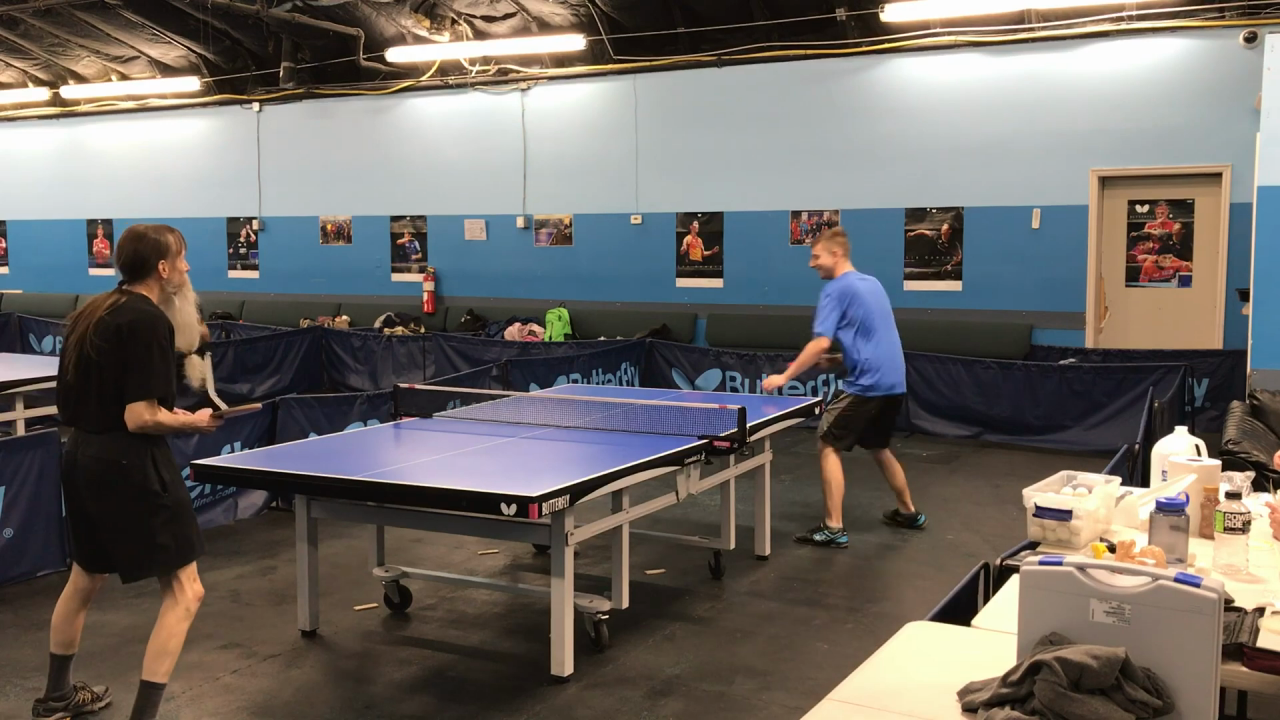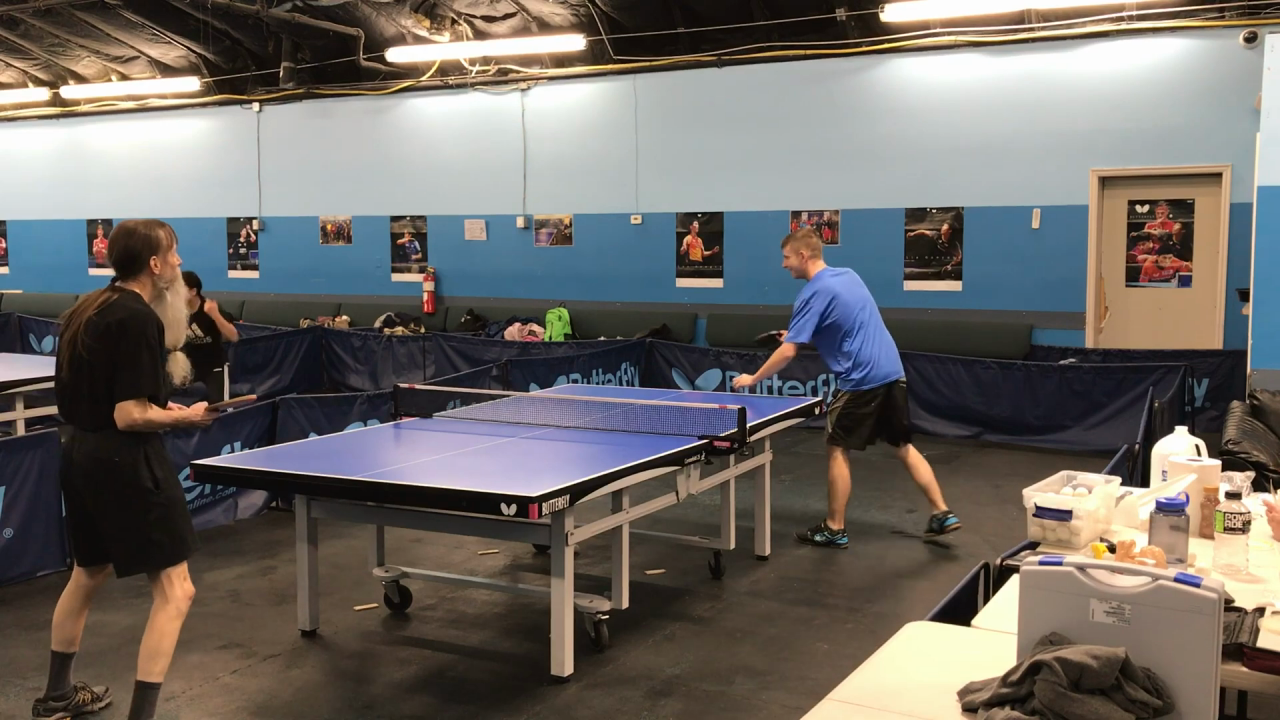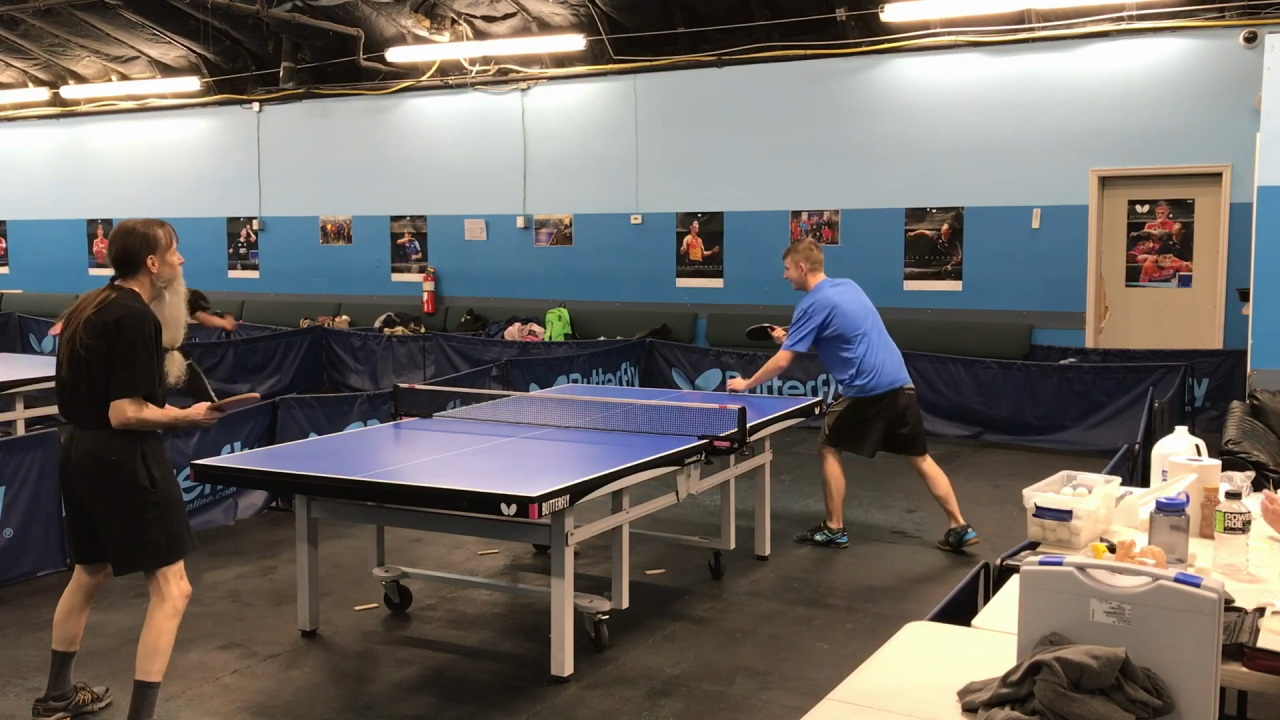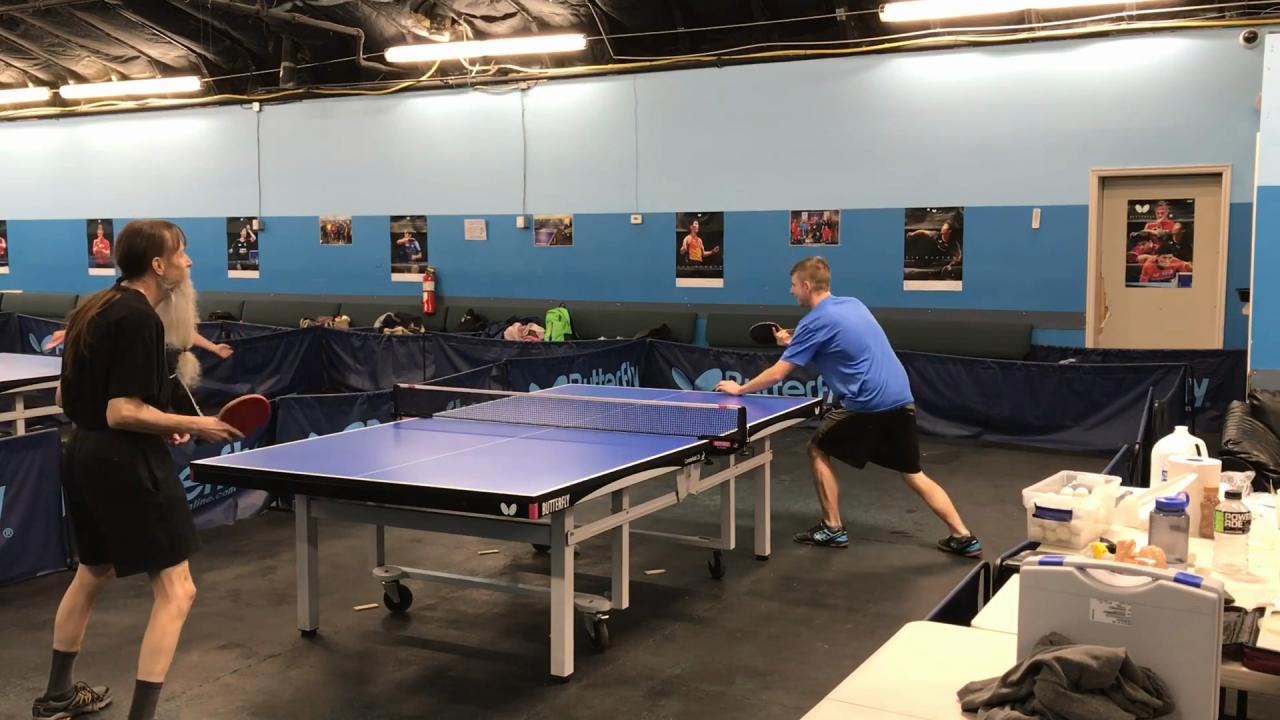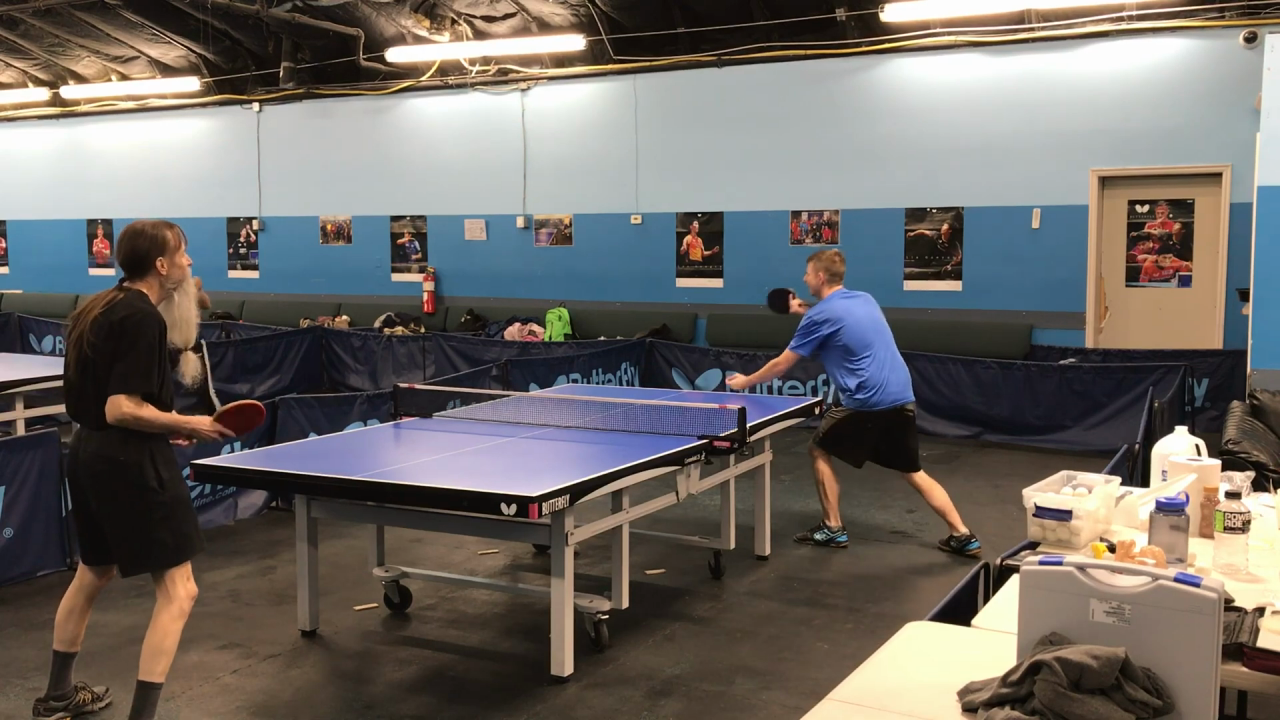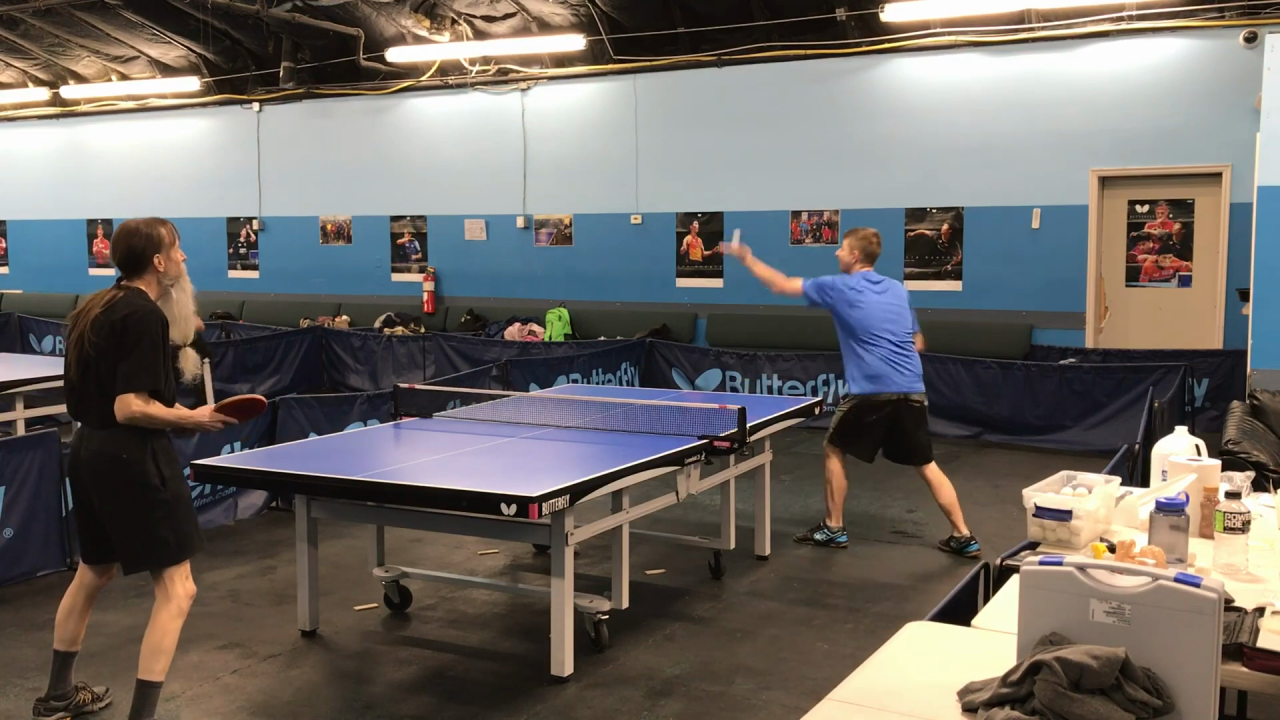
dt=0.3s
person 1, frame 1
left shoulder: (92, 313)
right shoulder: (148, 321)
left elbow: (71, 400)
right elbow: (141, 418)
right wrist: (193, 421)
left hip: (83, 456)
right hip: (130, 464)
left knee: (86, 575)
right knee: (184, 592)
person 1, frame 2
left shoulder: (87, 311)
right shoulder: (138, 319)
right elbow: (131, 417)
left wrist: (158, 406)
right wrist: (187, 416)
left hip: (81, 454)
right hip: (125, 461)
left knee: (88, 572)
right knee: (175, 591)
person 1, frame 3
left shoulder: (88, 308)
right shoulder: (135, 318)
right elbow: (126, 414)
left wrist: (159, 411)
right wrist: (185, 416)
left hip: (82, 452)
right hip: (122, 460)
left knee: (90, 571)
right knee: (171, 590)
person 1, frame 4
left shoulder: (94, 309)
right shoulder: (138, 319)
left elbow: (66, 397)
right elbow: (123, 413)
right wrist: (195, 425)
left hip: (85, 454)
right hip: (126, 463)
left knee: (93, 572)
right knee: (176, 591)
person 1, frame 5
left shoulder: (96, 309)
right shoulder: (142, 319)
left elbow: (82, 395)
right elbow: (122, 410)
right wrist: (190, 425)
left hip: (89, 454)
right hip: (130, 462)
left knee: (94, 572)
right knee: (178, 591)
person 1, frame 6
left shoulder: (95, 309)
right shoulder: (144, 316)
right elbow: (131, 409)
left wrist: (170, 410)
right wrist: (191, 418)
left hip: (90, 451)
right hip: (132, 459)
left knee: (94, 571)
right knee: (176, 589)
person 2, frame 1
left shoulder: (836, 289)
right shoulder: (872, 284)
left elbow: (821, 343)
left wrist: (784, 377)
right wrist: (839, 356)
left hip: (867, 385)
right hip: (895, 382)
left knee: (829, 447)
right knee: (878, 447)
left ankle: (834, 529)
right ankle: (908, 510)
person 2, frame 2
left shoulder: (813, 293)
right shoulder: (848, 276)
left elbow: (788, 352)
left wrist: (754, 378)
right wrist: (795, 338)
left hip: (860, 380)
right hip: (892, 372)
left knee: (838, 450)
right knee: (904, 447)
left ankle: (834, 530)
right ankle: (942, 513)
person 2, frame 3
left shoulder: (812, 304)
right shoulder: (849, 287)
left elbow: (782, 361)
left wrist: (747, 384)
right wrist: (792, 337)
left hip: (865, 388)
right hip: (899, 381)
left knee: (830, 450)
right knee: (920, 458)
left ankle: (834, 529)
right ankle: (960, 527)
person 2, frame 4
left shoulder: (815, 321)
right shoulder: (852, 304)
left elbow: (777, 374)
left wrist: (740, 388)
right wrist: (794, 342)
left hip: (868, 404)
right hip: (901, 399)
left knee: (819, 451)
right knee: (913, 474)
left ankle: (833, 528)
right ankle: (963, 536)
person 2, frame 5
left shoulder: (821, 315)
right shoulder: (865, 300)
left elbow: (783, 364)
left wrist: (746, 381)
left hip: (866, 402)
right hip: (903, 398)
left knee: (820, 451)
right knee: (914, 473)
left ankle: (833, 528)
right ankle: (963, 535)
person 2, frame 6
left shoulder: (839, 287)
right shoulder: (899, 289)
left elbow: (783, 285)
right elbow: (917, 343)
left wrist: (747, 259)
left hip: (872, 391)
right hip: (912, 389)
left knee: (834, 450)
right knee: (926, 465)
left ankle: (834, 528)
right ankle: (963, 537)
